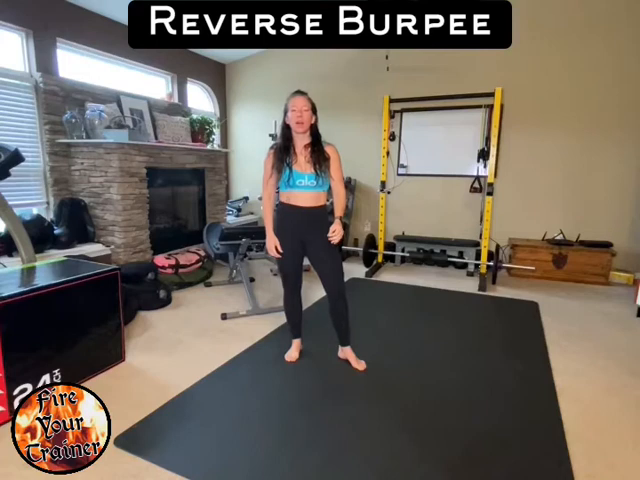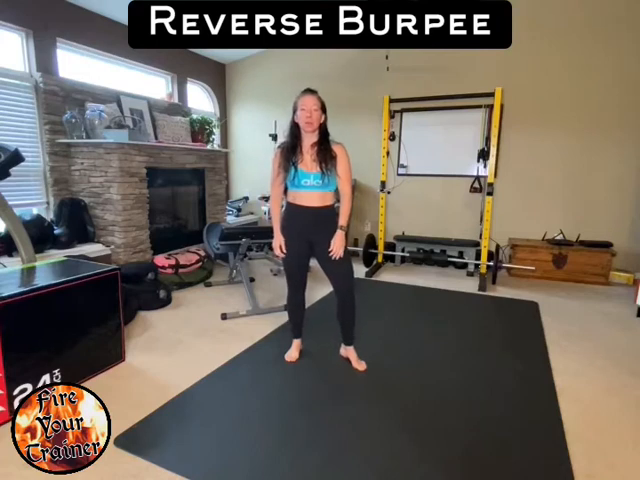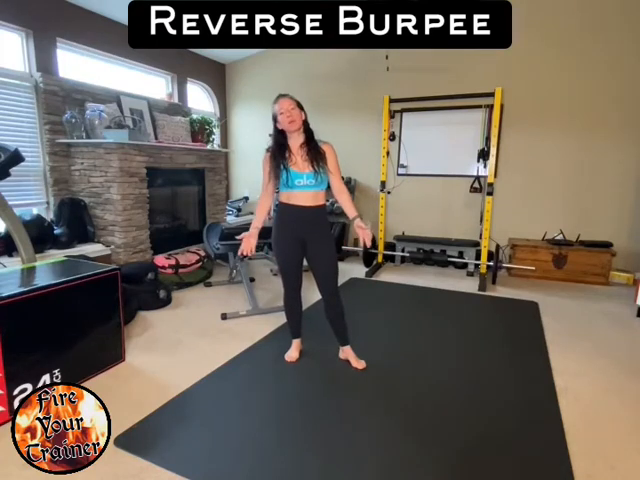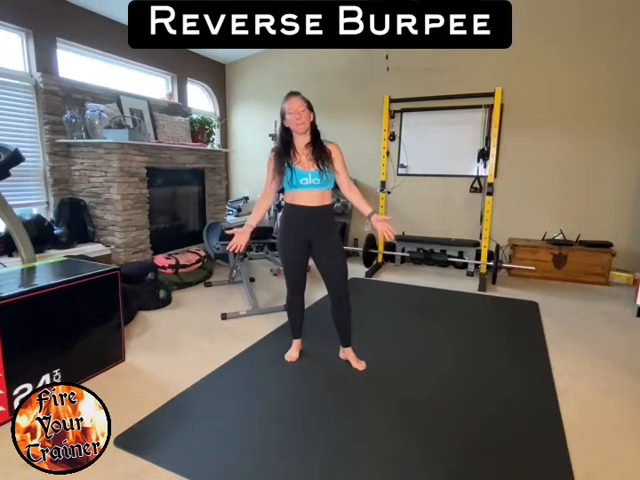
dt=1s
person 1, frame 1
left shoulder: (327, 152)
right shoulder: (276, 153)
left elbow: (339, 190)
right elbow: (268, 195)
left wrist: (339, 220)
right wrist: (270, 232)
left hip: (318, 223)
right hip: (287, 223)
left knee: (336, 287)
right knee: (291, 286)
left ankle: (345, 347)
right ankle: (296, 342)
person 1, frame 2
left shoulder: (336, 151)
right shoulder: (284, 152)
left elbow: (346, 194)
right elbow: (276, 194)
left wrist: (341, 231)
right wrist: (277, 232)
left hip: (326, 223)
right hip: (294, 223)
left knee: (346, 287)
right knee: (295, 287)
left ankle: (348, 347)
right ankle: (296, 342)
person 1, frame 3
left shoulder: (324, 150)
right shoulder: (273, 155)
left elbow: (338, 187)
right elbow: (267, 196)
left wrist: (356, 219)
right wrist: (254, 230)
left hip: (318, 223)
right hip: (287, 223)
left knee: (330, 288)
right knee: (291, 287)
left ankle: (345, 347)
right ankle: (296, 342)
person 1, frame 4
left shoulder: (330, 150)
right shoulder: (279, 155)
left elbow: (347, 187)
right elbow: (268, 195)
left wrist: (372, 215)
right wrist: (248, 227)
left hip: (324, 224)
right hip: (293, 224)
left knee: (339, 289)
right knee: (295, 287)
left ankle: (346, 349)
right ankle: (296, 342)
